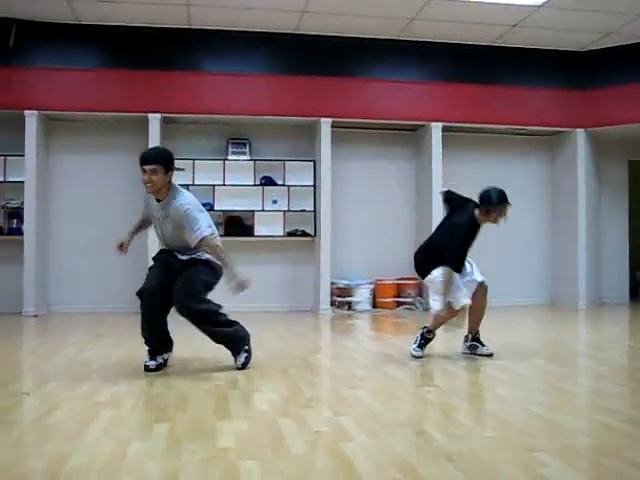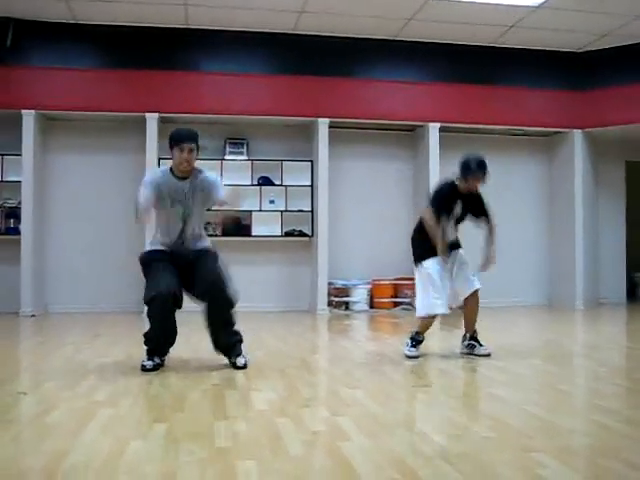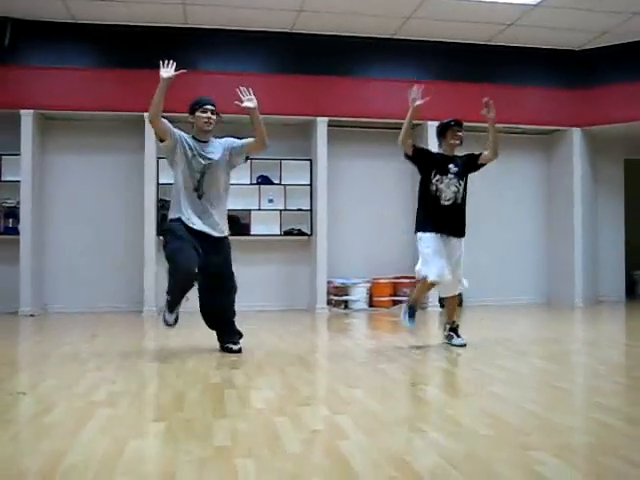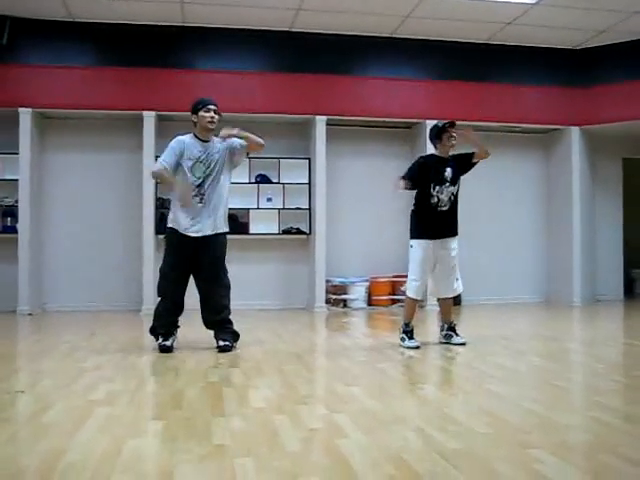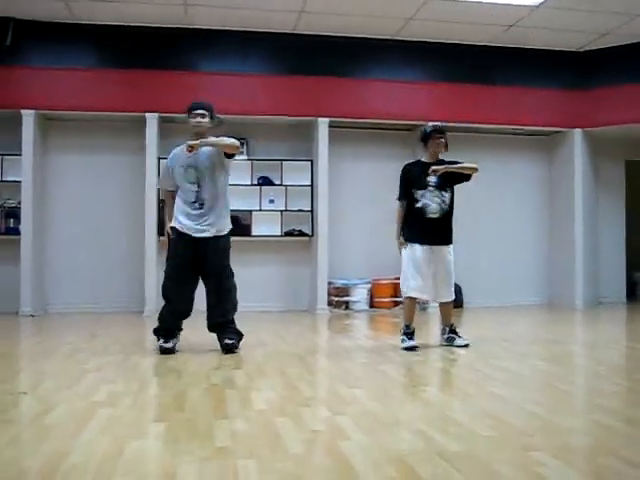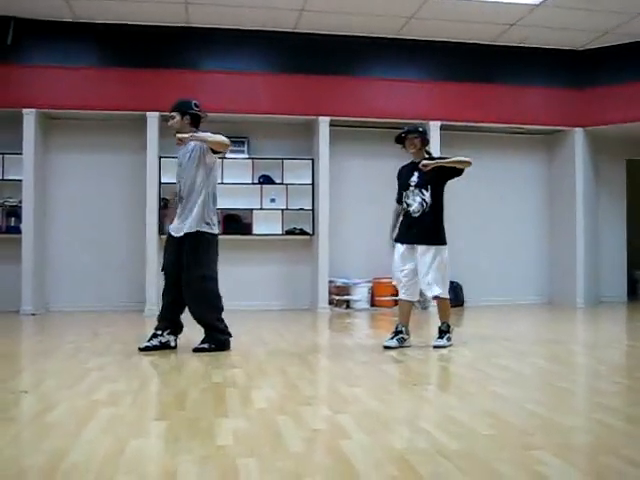
dt=0.4s
person 1, frame 1
left shoulder: (183, 204)
right shoulder: (150, 191)
left elbow: (208, 240)
left wrist: (231, 273)
right wrist: (130, 236)
left hip: (202, 260)
right hip: (173, 255)
left knee: (188, 303)
right knee: (150, 293)
left ankle: (239, 340)
right ankle: (159, 350)
person 1, frame 2
left shoulder: (206, 180)
right shoulder: (155, 179)
left elbow: (224, 202)
right elbow: (143, 208)
left wrist: (225, 209)
right wrist: (144, 210)
left hip: (197, 249)
right hip: (162, 251)
left knee: (218, 293)
right knee: (161, 296)
left ankle: (230, 346)
right ankle: (156, 352)
person 1, frame 3
left shoulder: (226, 147)
right shoulder: (178, 143)
left elbow: (261, 144)
right elbow: (154, 119)
left wrist: (254, 112)
right wrist: (164, 82)
left hip: (216, 230)
right hip: (182, 225)
left knee: (222, 287)
right knee: (184, 270)
left ankle: (228, 335)
right ankle: (173, 301)
person 1, frame 4
left shoulder: (227, 147)
right shoulder: (180, 144)
left elbow: (259, 145)
right elbow: (158, 171)
left wrist: (237, 133)
right wrist: (176, 185)
left hip: (213, 229)
right hip: (181, 228)
left knee: (215, 284)
right knee: (172, 283)
left ankle: (224, 332)
right ankle: (164, 332)
person 1, frame 5
left shoulder: (215, 148)
right shoulder: (175, 156)
left elbow: (235, 146)
right elbow: (170, 191)
left wrist: (204, 142)
right wrist: (168, 221)
left hip: (216, 231)
right hip: (183, 231)
left knee: (221, 285)
right knee: (176, 286)
left ankle: (228, 333)
right ankle: (168, 333)
person 1, frame 6
left shoulder: (203, 144)
right shoulder: (182, 151)
left elbow: (223, 143)
left wrist: (193, 136)
right wrist: (171, 220)
left hip: (200, 228)
right hip: (179, 228)
left knee: (201, 284)
right knee: (173, 283)
left ankle: (217, 335)
right ankle: (166, 332)
person 2, frame 1
left shoulder: (468, 205)
right shoulder: (463, 229)
left elbow: (446, 194)
right elbow: (451, 270)
right wrist: (445, 303)
left hip: (448, 258)
right hip: (429, 262)
left knee: (480, 287)
right knee: (458, 303)
left ankle: (472, 340)
right ankle: (424, 336)
person 2, frame 2
left shoulder: (474, 197)
right shoulder: (444, 191)
left elbow: (487, 222)
right elbow: (428, 216)
left wrist: (489, 249)
right wrist: (439, 243)
left hip: (451, 249)
right hip: (427, 251)
left knee: (471, 291)
right knee: (435, 306)
left ankle: (470, 340)
right ankle: (415, 340)
person 2, frame 3
left shoulder: (465, 162)
right shoulder: (428, 158)
left elbow: (492, 154)
right elbow: (404, 144)
left wrist: (491, 124)
right wrist: (412, 111)
left hip: (456, 232)
right hip: (429, 230)
left knee: (453, 284)
right knee: (436, 274)
left ankle: (450, 330)
right ankle: (411, 305)
person 2, frame 4
left shoulder: (457, 162)
right shoulder: (425, 162)
left elbow: (484, 154)
right elbow: (405, 183)
left wrist: (471, 138)
right wrist: (403, 184)
left hip: (448, 234)
right hip: (423, 235)
left knee: (448, 284)
right knee: (416, 284)
left ankle: (447, 329)
right ankle: (406, 331)
person 2, frame 5
left shoulder: (447, 168)
right shoulder: (410, 169)
left elbow: (474, 169)
right elbow: (402, 204)
left wrist: (446, 168)
right wrist: (399, 233)
left hip: (441, 239)
right hip: (415, 239)
left knee: (445, 287)
right knee: (412, 288)
left ankle: (449, 331)
right ankle: (409, 332)
person 2, frame 6
left shoulder: (437, 166)
right shoulder: (403, 171)
left elbow: (467, 163)
left wrist: (435, 162)
right wrist: (393, 228)
left hip: (432, 237)
right hip: (406, 237)
left knee: (437, 286)
right knee: (406, 287)
left ankle: (445, 330)
right ankle: (402, 332)
